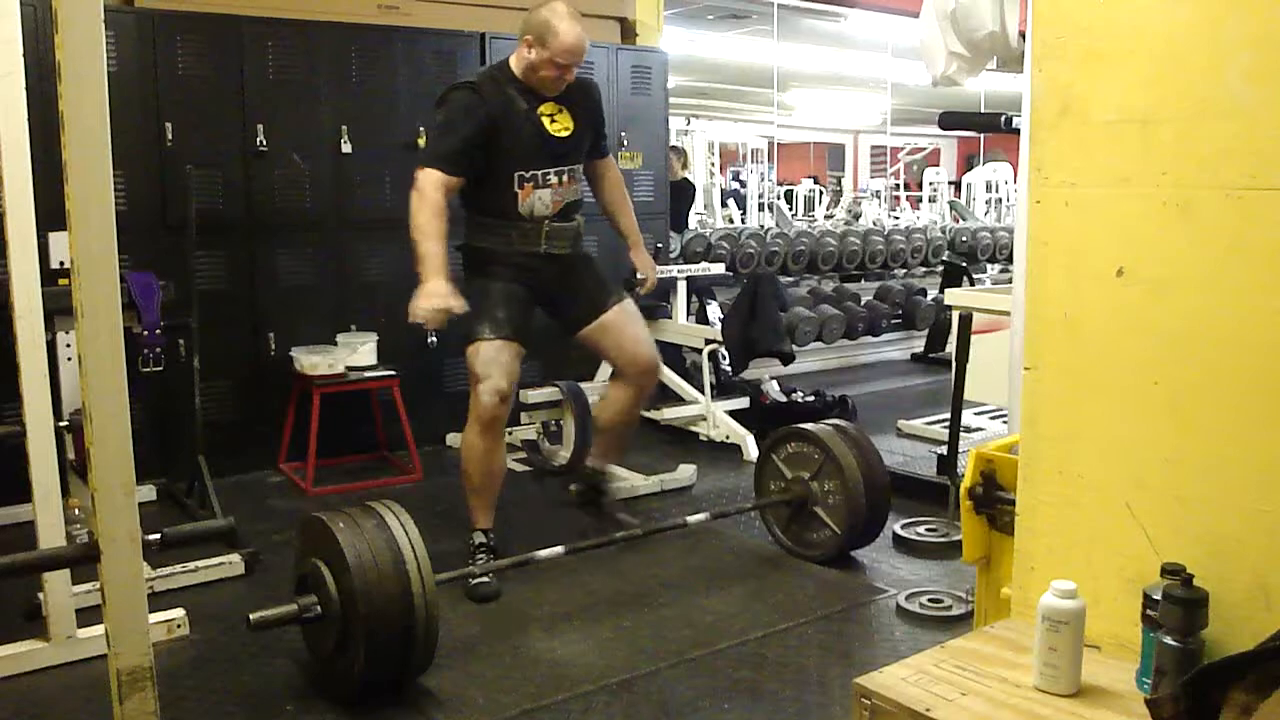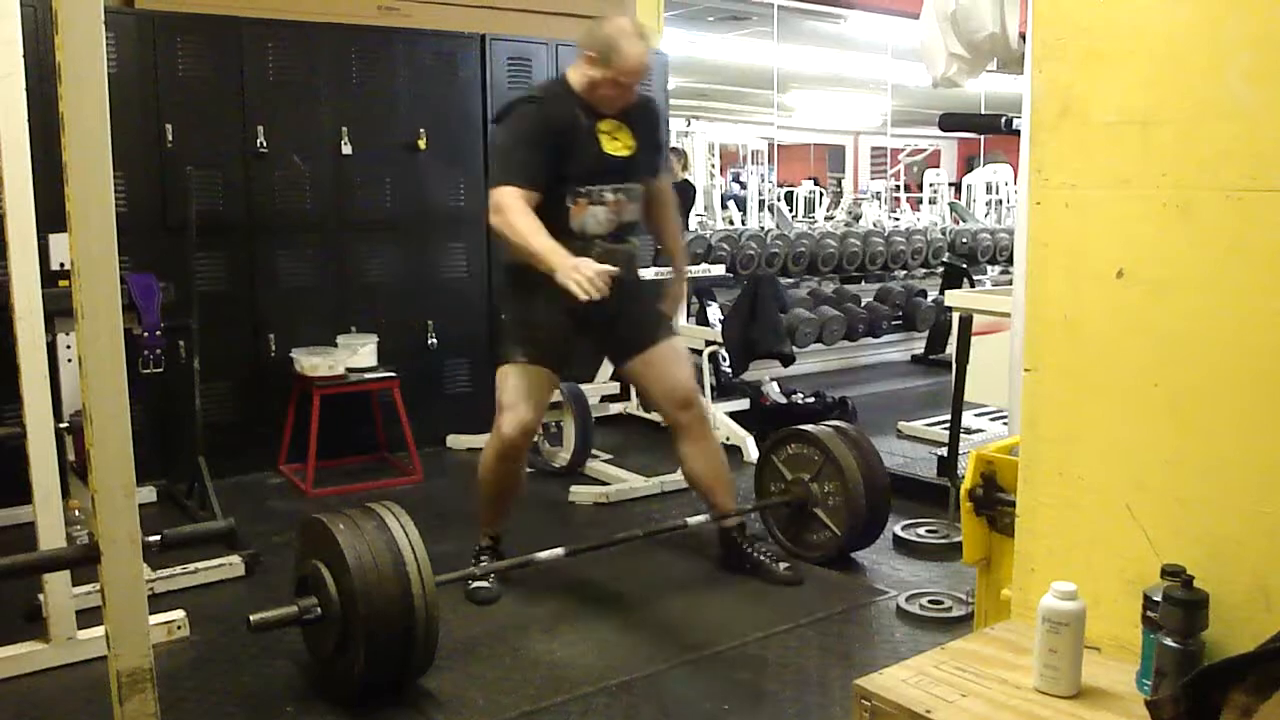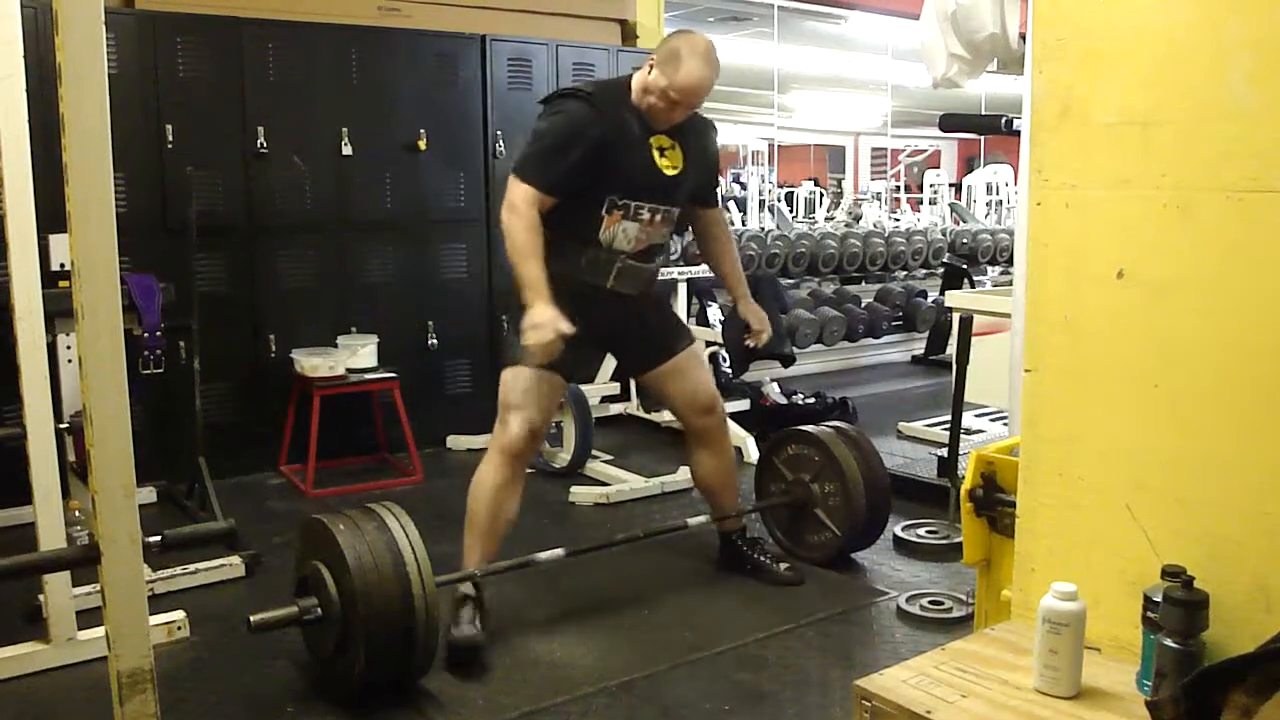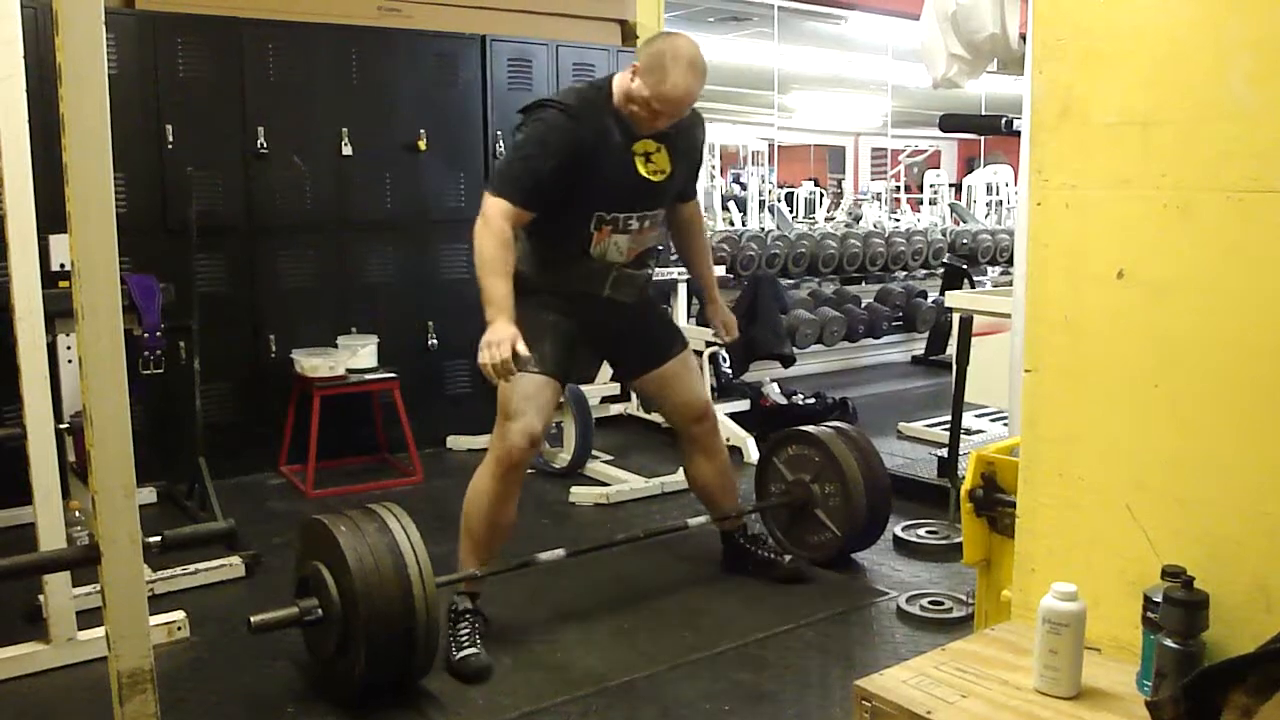
dt=0.3s
person 1, frame 1
left shoulder: (583, 94)
right shoulder: (478, 101)
left elbow: (602, 168)
right elbow: (430, 188)
left wrist: (636, 244)
right wrist: (434, 279)
left hip: (567, 257)
right hip: (499, 264)
left knee: (643, 363)
right knee: (492, 399)
left ankle: (594, 479)
right ankle: (482, 543)
person 1, frame 2
left shoulder: (643, 112)
right shoulder: (536, 118)
left elbow: (657, 192)
right elbow: (506, 208)
left wrist: (679, 270)
right wrist: (564, 266)
left hip: (619, 281)
right hip: (545, 287)
left knee: (687, 404)
right knee: (514, 430)
left ankle: (733, 539)
right ankle: (488, 547)
person 1, frame 3
left shoulder: (698, 137)
right shoulder: (584, 116)
left elbow: (709, 221)
right elbow: (519, 206)
left wrist: (744, 299)
right wrist: (538, 303)
left hip: (635, 296)
right hip: (564, 297)
left knee: (707, 410)
right knee: (517, 436)
left ankle: (735, 541)
right ankle: (468, 599)
person 1, frame 4
left shoulder: (683, 129)
right shoulder: (565, 125)
left elbow: (684, 214)
right elbow: (497, 218)
left wrist: (712, 299)
right wrist: (498, 320)
left hip: (630, 296)
right hip: (553, 297)
left knee: (698, 417)
right knee: (515, 442)
left ankle: (738, 541)
right ankle: (464, 607)
